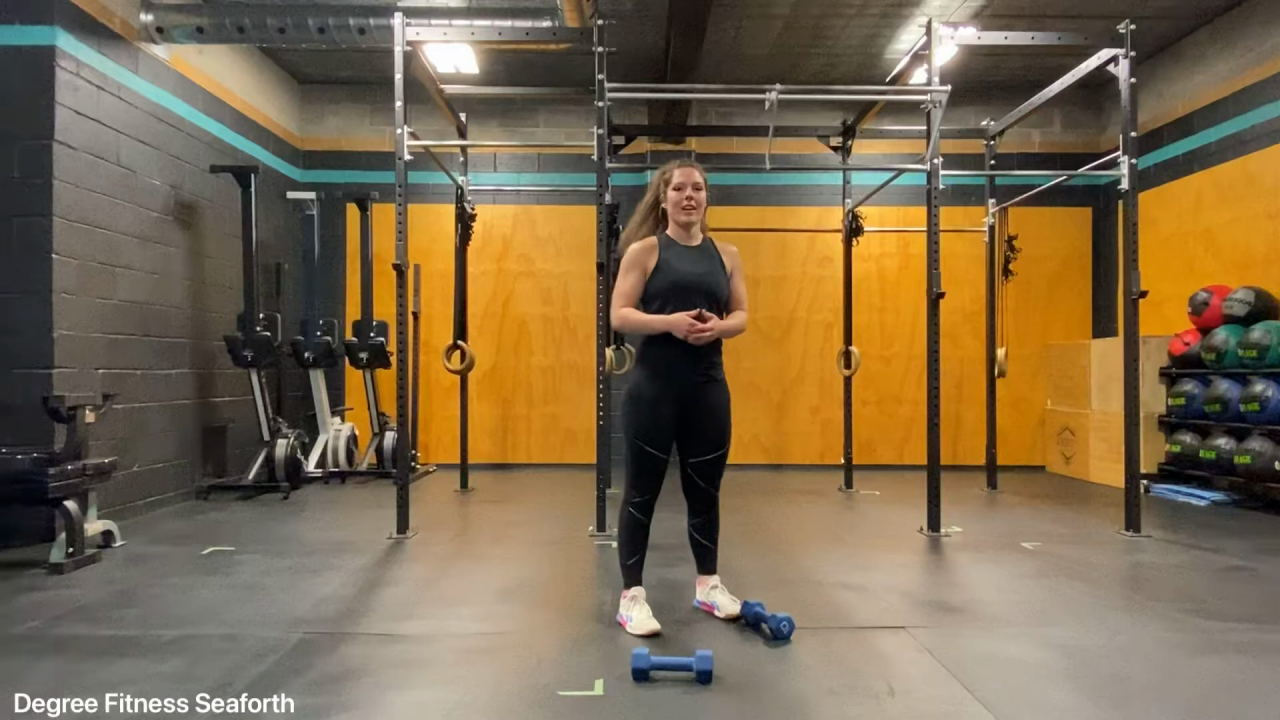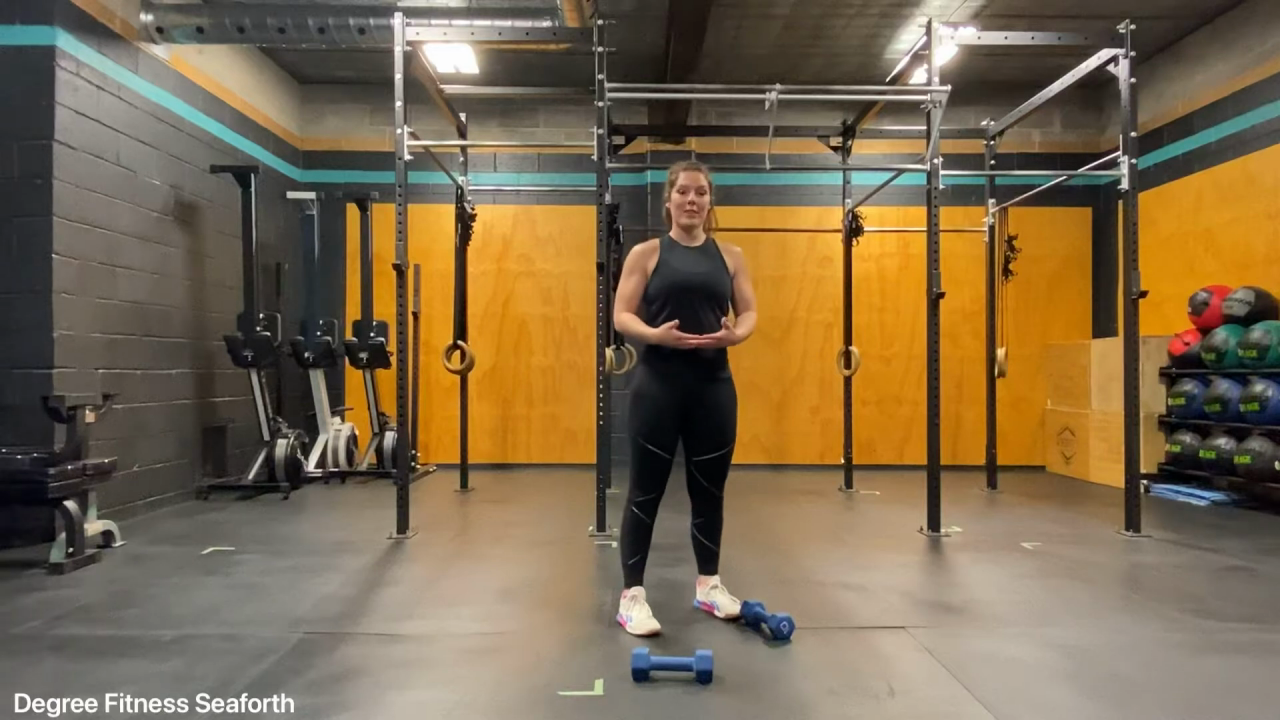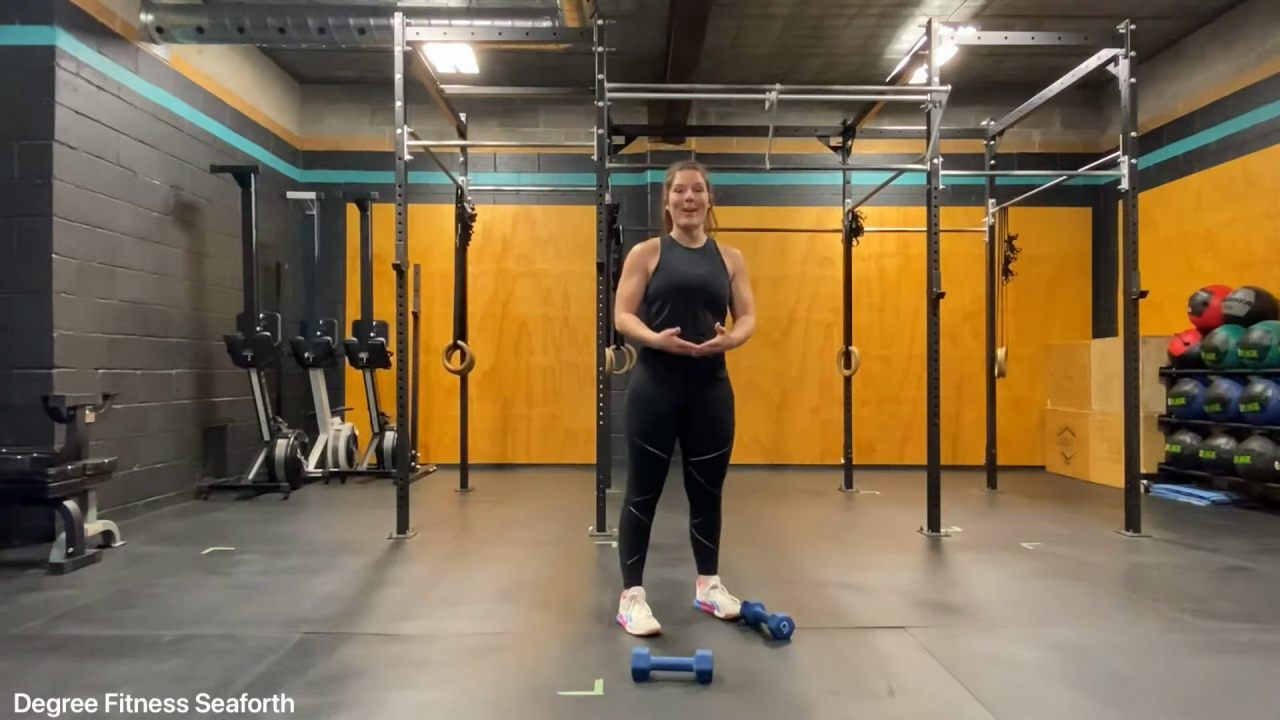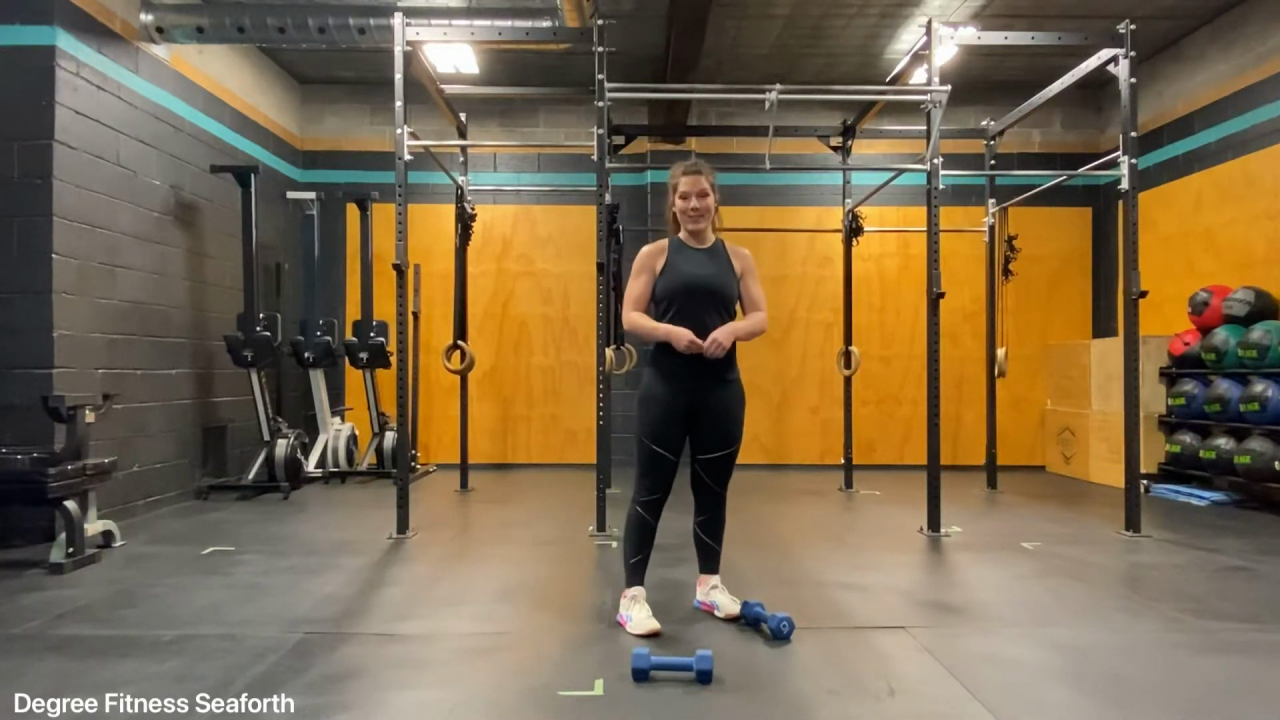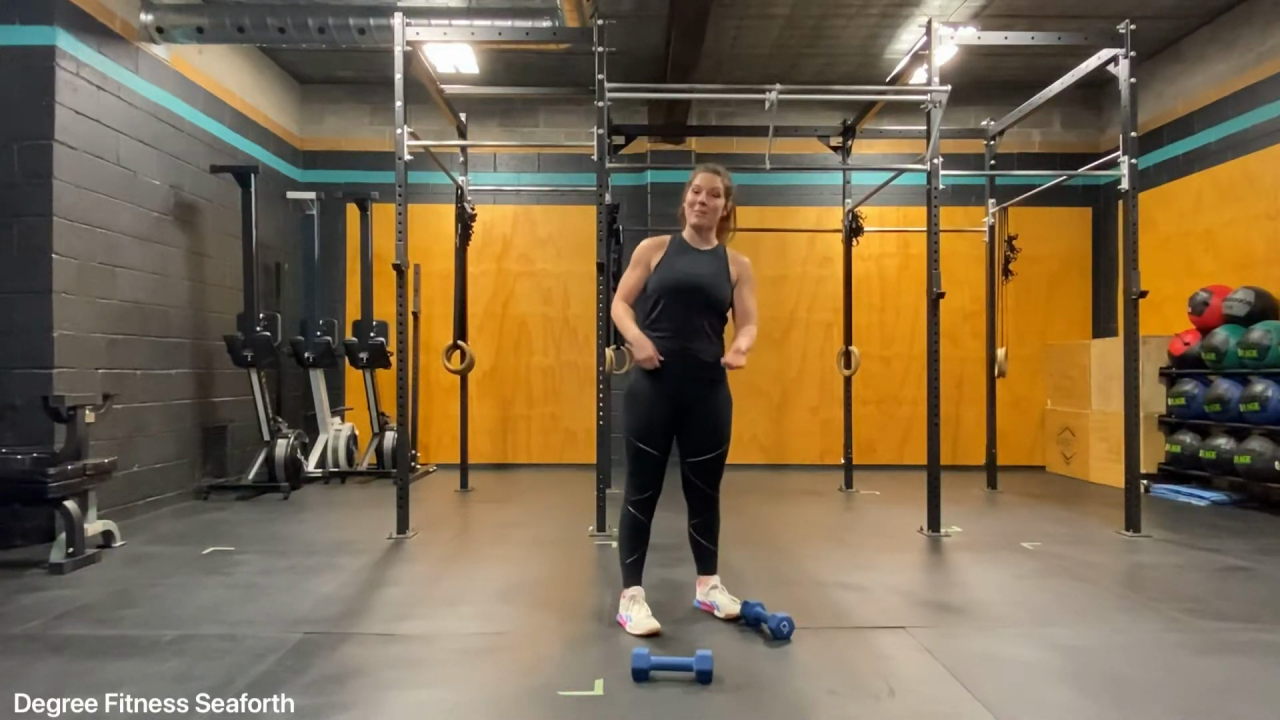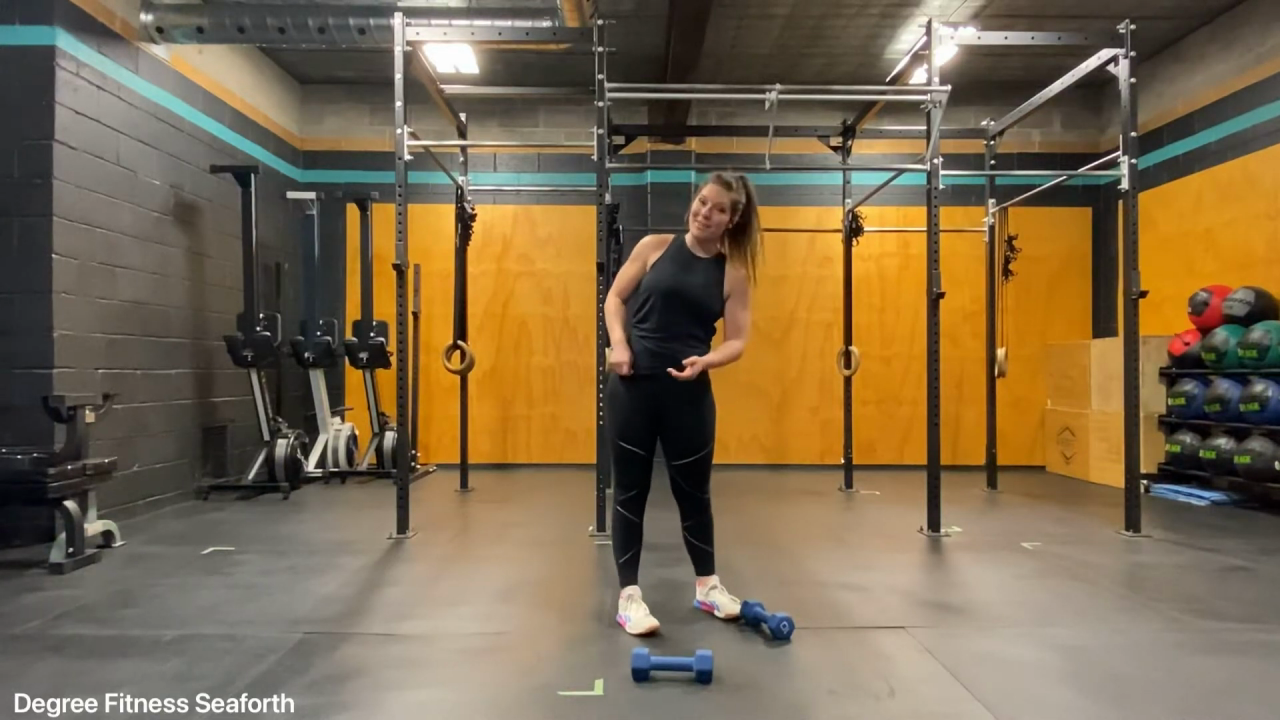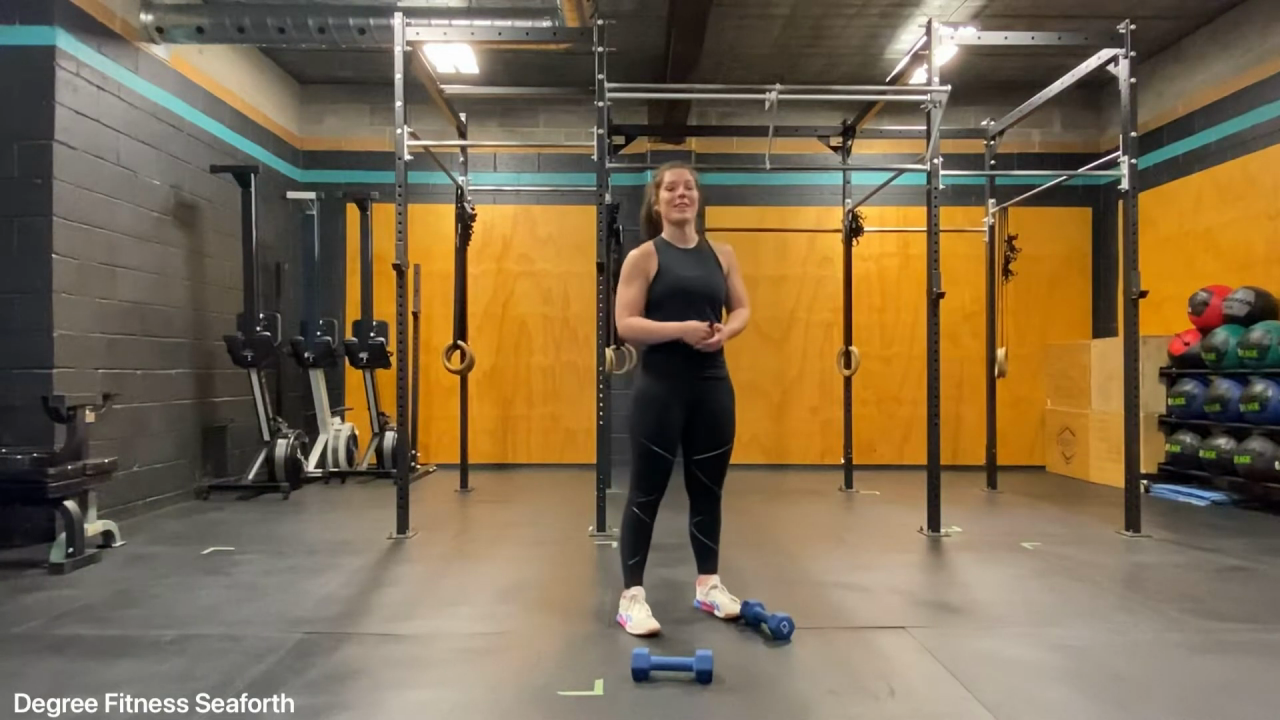
dt=0.7s
person 1, frame 1
left shoulder: (726, 254)
right shoulder: (644, 250)
left elbow: (742, 314)
right elbow: (619, 315)
left wrist: (720, 326)
right wrist: (669, 322)
left hip: (708, 386)
right hip: (654, 384)
left knee: (705, 489)
right knee: (643, 490)
left ankle: (707, 583)
right ankle: (631, 595)
person 1, frame 2
left shoulder: (730, 256)
right shoulder: (646, 253)
left elbow: (749, 313)
right elbow: (622, 315)
left wrist: (735, 334)
right wrist: (655, 335)
left hip: (714, 386)
right hip: (657, 384)
left knee: (709, 489)
right knee: (646, 490)
left ankle: (708, 584)
right ankle: (632, 596)
person 1, frame 3
left shoulder: (729, 257)
right shoulder: (646, 253)
left elbow: (747, 317)
right elbow: (622, 316)
left wrist: (731, 339)
right wrist: (655, 339)
left hip: (711, 387)
right hip: (655, 385)
left knee: (707, 489)
right knee: (644, 490)
left ankle: (708, 584)
right ankle: (631, 595)
person 1, frame 4
left shoulder: (738, 257)
right shoulder: (653, 254)
left elbow: (760, 317)
right elbow: (631, 316)
left wrist: (731, 329)
right wrist: (670, 331)
left hip: (721, 387)
right hip: (665, 385)
left knee: (712, 489)
right knee: (651, 490)
left ankle: (708, 584)
right ankle: (632, 595)
person 1, frame 5
left shoulder: (737, 265)
right shoulder: (654, 249)
left elbow: (748, 323)
right elbow: (620, 303)
left wrist: (740, 348)
right wrist: (636, 338)
left hip: (708, 389)
right hip: (652, 384)
left knee: (704, 490)
right knee: (642, 489)
left ankle: (708, 584)
right ankle: (631, 595)
person 1, frame 6
left shoulder: (733, 275)
right shoulder: (654, 247)
left elbow: (737, 340)
right elbow: (615, 298)
left wrist: (704, 362)
right wrist: (618, 342)
left hip: (688, 390)
right hip: (633, 382)
left knee: (693, 491)
right knee: (631, 489)
left ankle: (707, 584)
right ankle: (629, 595)
person 1, frame 7
left shoulder: (722, 254)
right shoulder: (644, 257)
left elbow: (741, 308)
right elbow: (626, 323)
left wrist: (725, 331)
right wrist: (680, 328)
left hip: (713, 384)
right hip: (660, 385)
left knee: (707, 488)
right knee: (647, 490)
left ankle: (708, 583)
right ankle: (632, 595)
